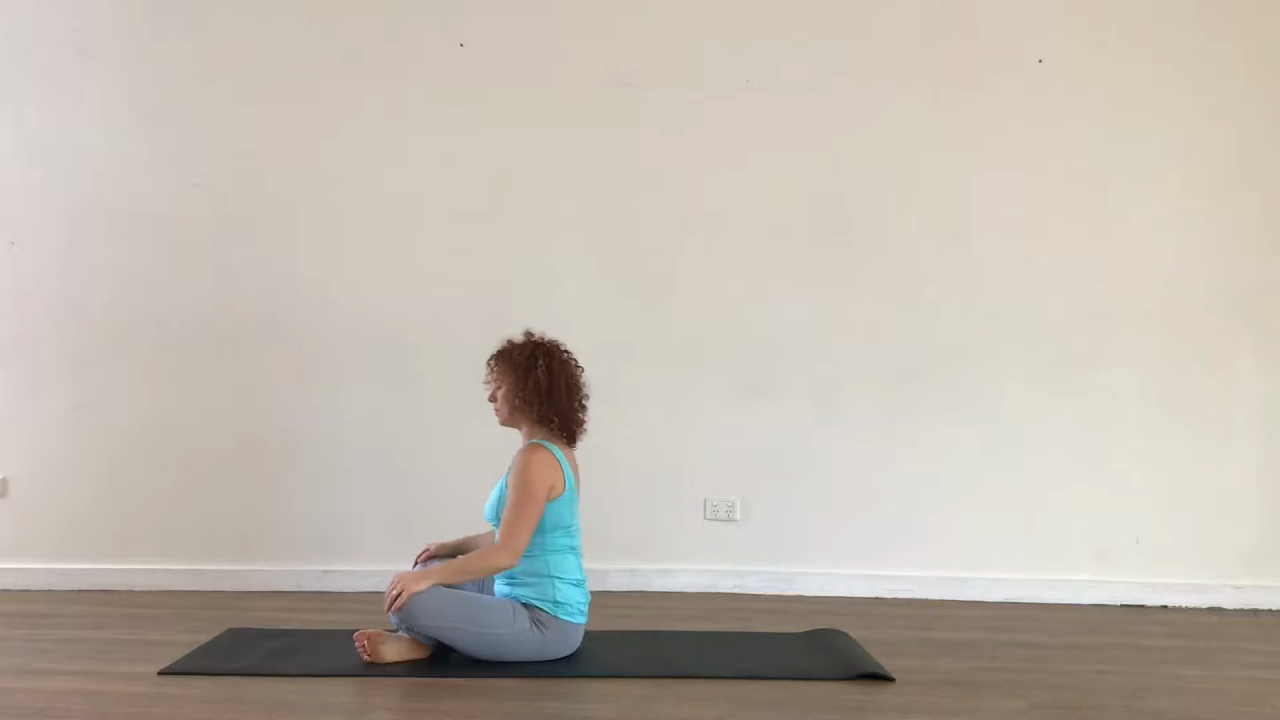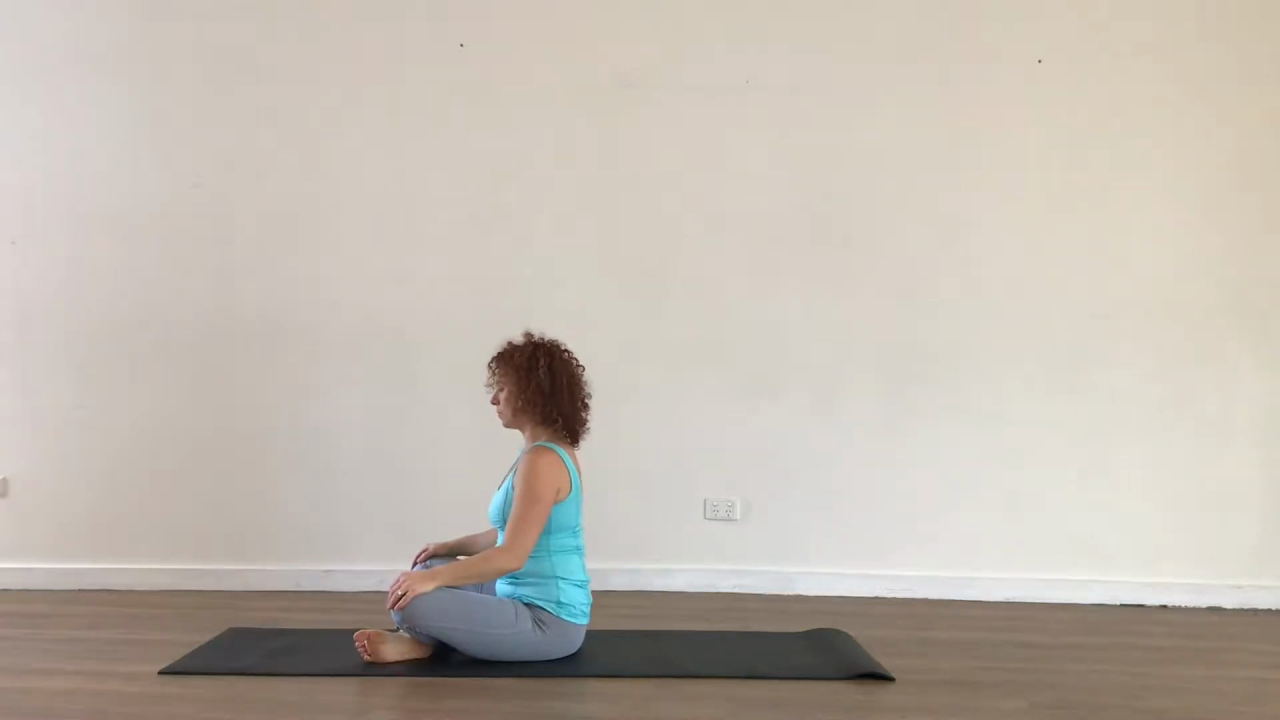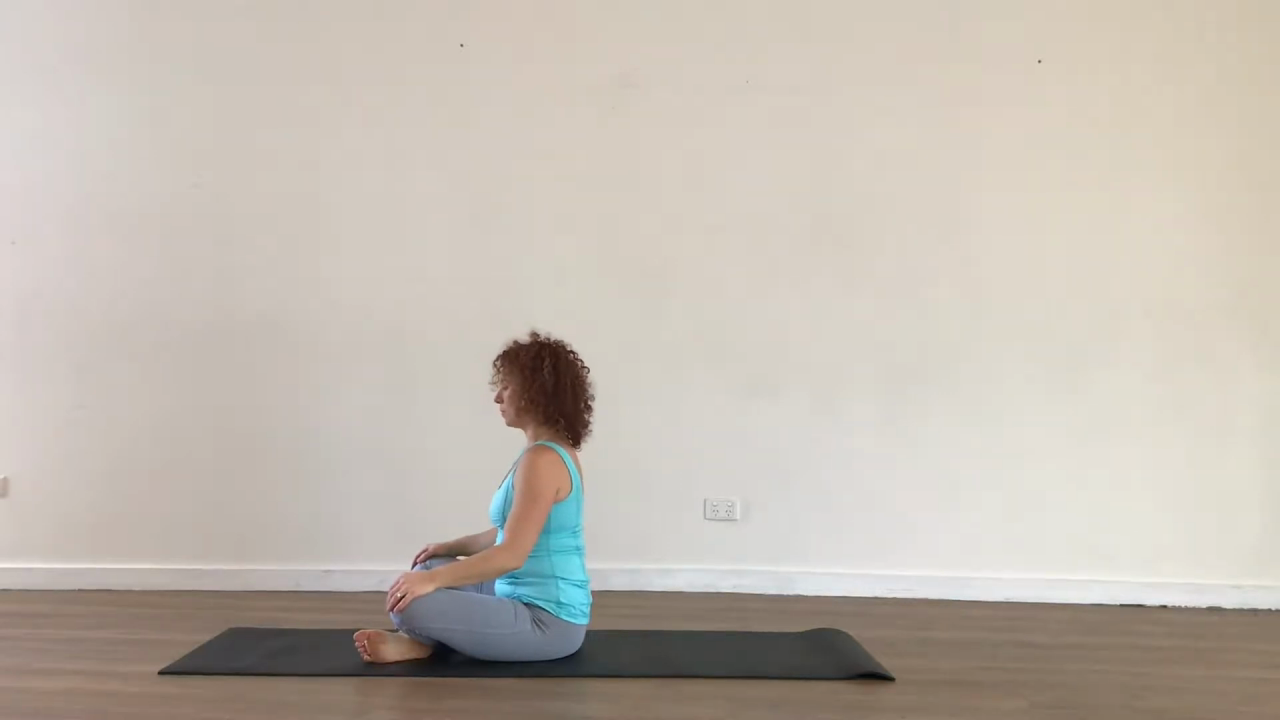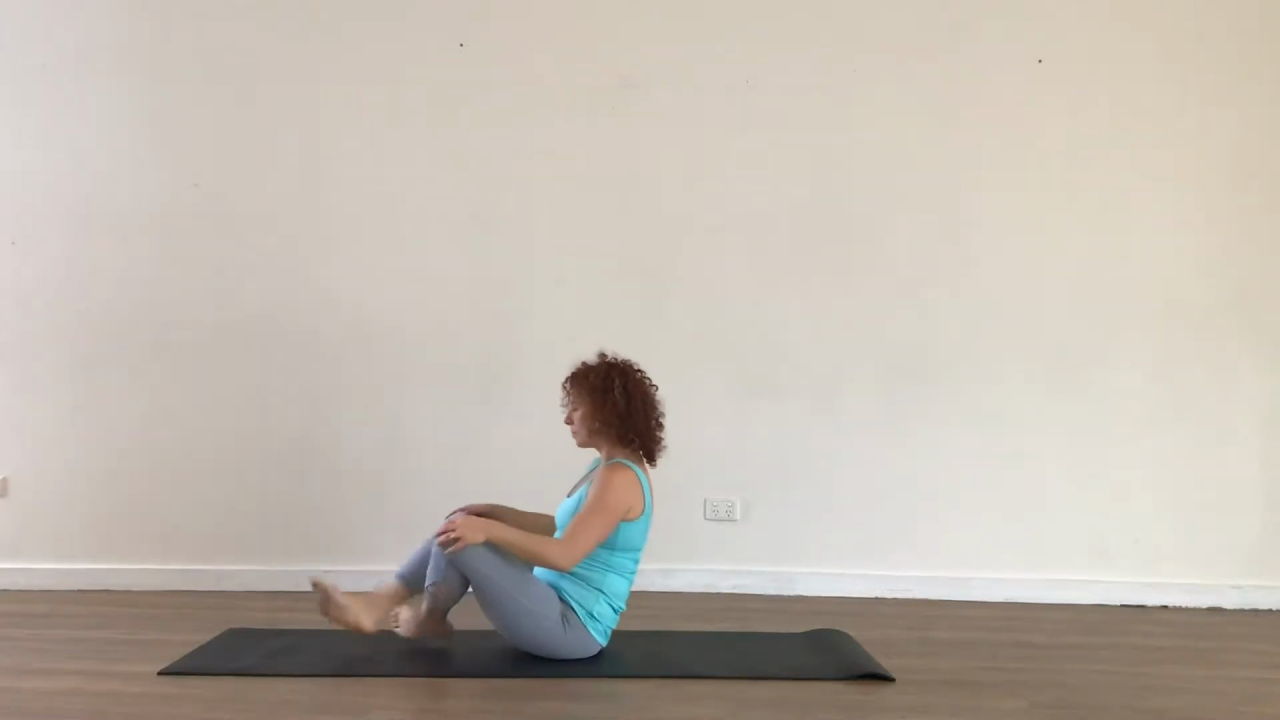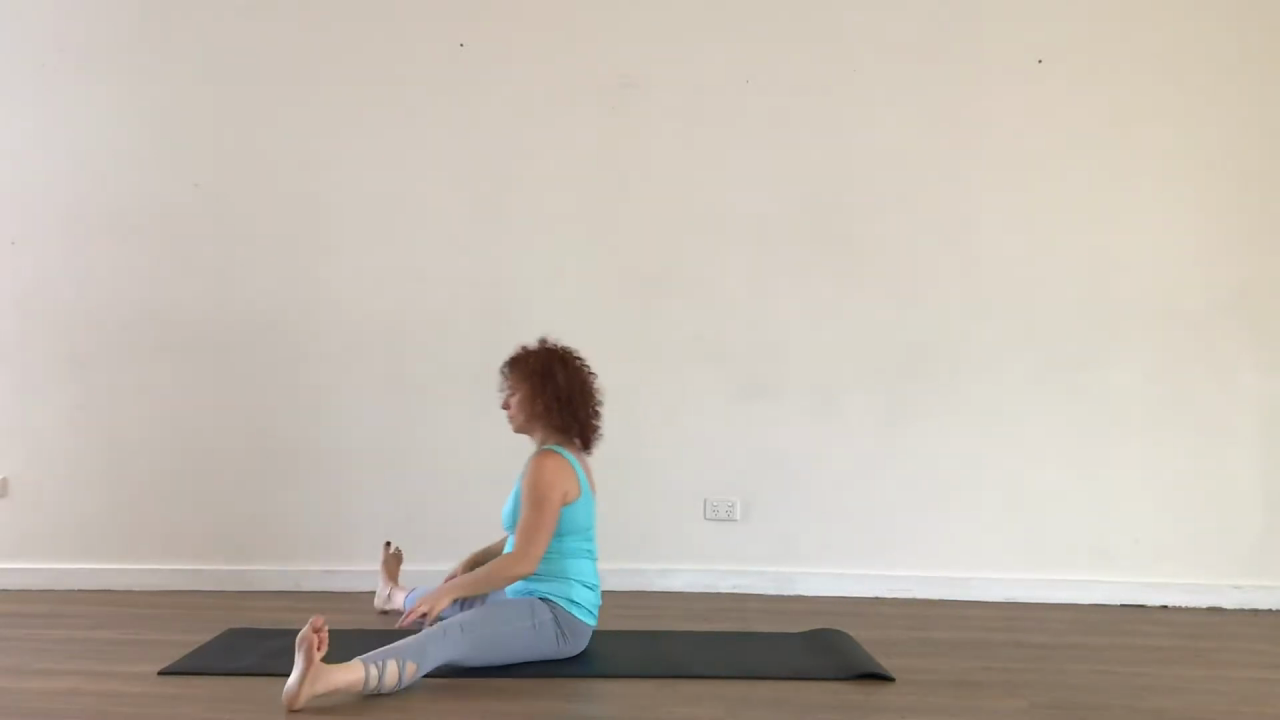
dt=0.7s
person 1, frame 1
left shoulder: (536, 458)
right shoulder: (548, 451)
left elbow: (506, 554)
left wrist: (426, 578)
right wrist: (452, 547)
left hip: (545, 622)
right hip: (529, 601)
left knee: (409, 601)
right knee: (429, 569)
left ankle: (419, 643)
person 1, frame 2
left shoulder: (542, 461)
right shoulder: (550, 452)
left elbow: (512, 556)
right elbow: (513, 534)
left wrist: (434, 578)
right wrist: (451, 547)
left hip: (547, 622)
right hip: (531, 602)
left knee: (412, 601)
right knee: (430, 567)
left ankle: (419, 642)
person 1, frame 3
left shoulder: (542, 460)
right shoulder: (555, 452)
left elbow: (511, 555)
right elbow: (512, 532)
left wrist: (433, 580)
right wrist: (451, 547)
left hip: (547, 623)
right hip: (533, 603)
left knee: (412, 605)
right knee: (429, 567)
left ankle: (419, 641)
person 1, frame 4
left shoulder: (619, 479)
right shoulder: (609, 466)
left elbow: (564, 556)
right elbow: (561, 531)
left wrist: (490, 530)
right wrist: (495, 512)
left hip: (572, 628)
right hip: (557, 609)
left knee: (460, 543)
right knee: (459, 529)
left ankle: (427, 620)
right ankle: (377, 607)
person 1, frame 5
left shoulder: (547, 465)
right shoulder: (562, 457)
left elbow: (524, 561)
left wrist: (450, 590)
right wrist: (468, 566)
left hip: (558, 620)
right hip: (545, 604)
left knee: (444, 639)
right knee: (460, 601)
left ankle: (323, 680)
right ankle: (395, 596)
